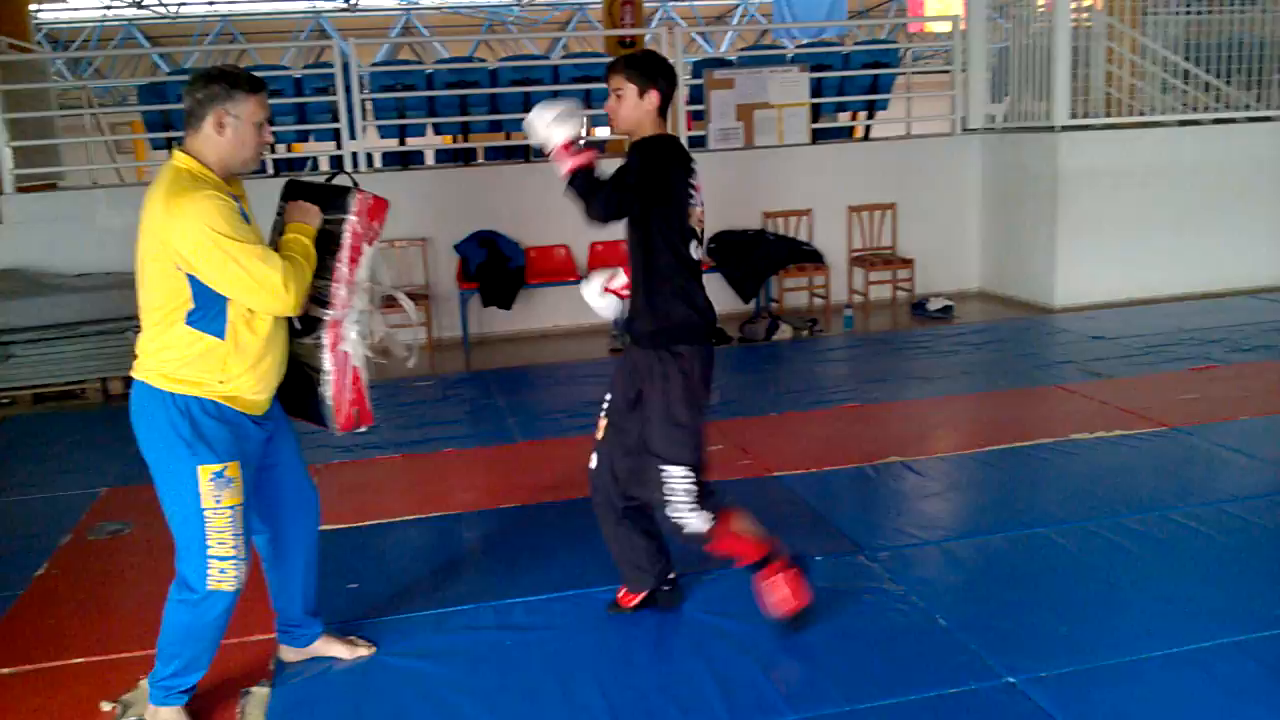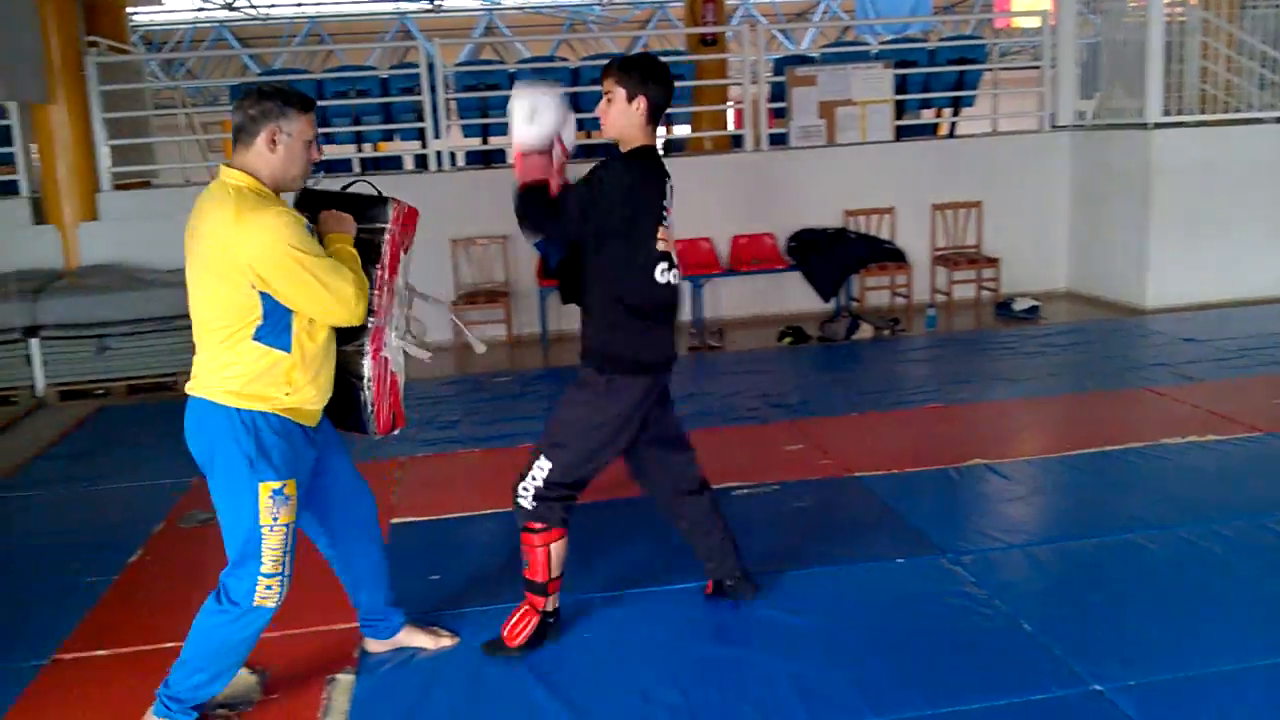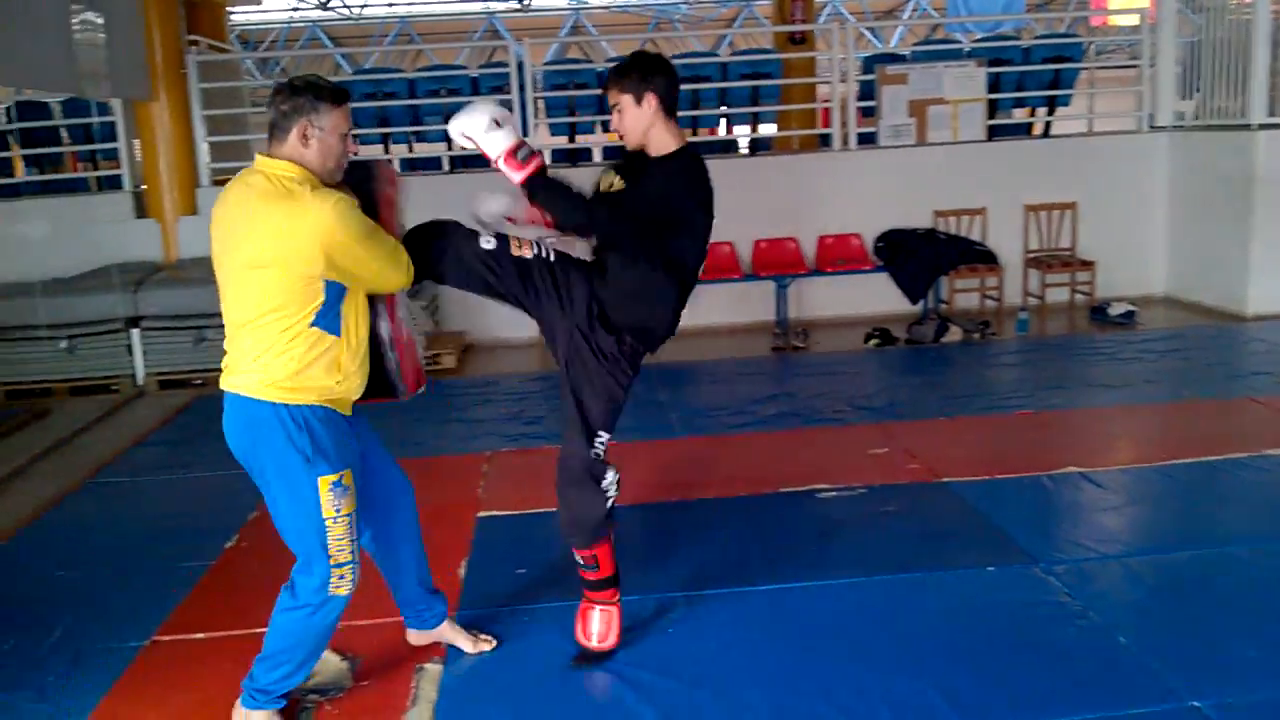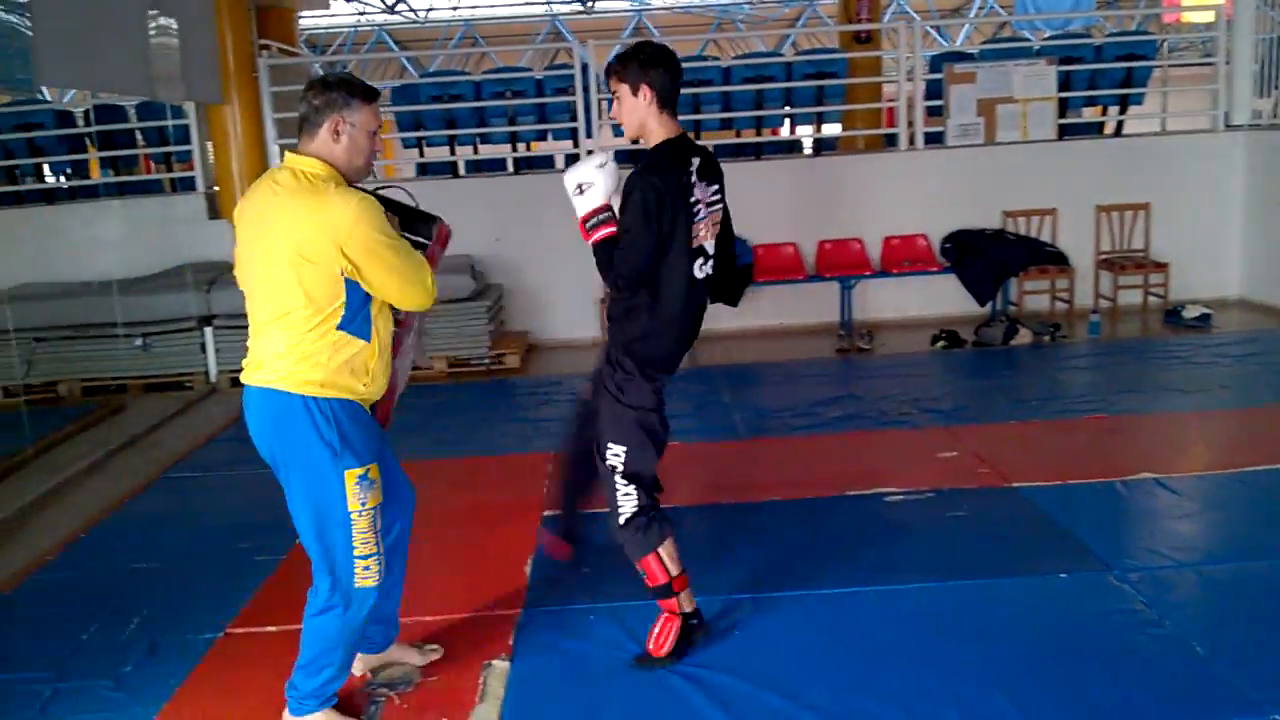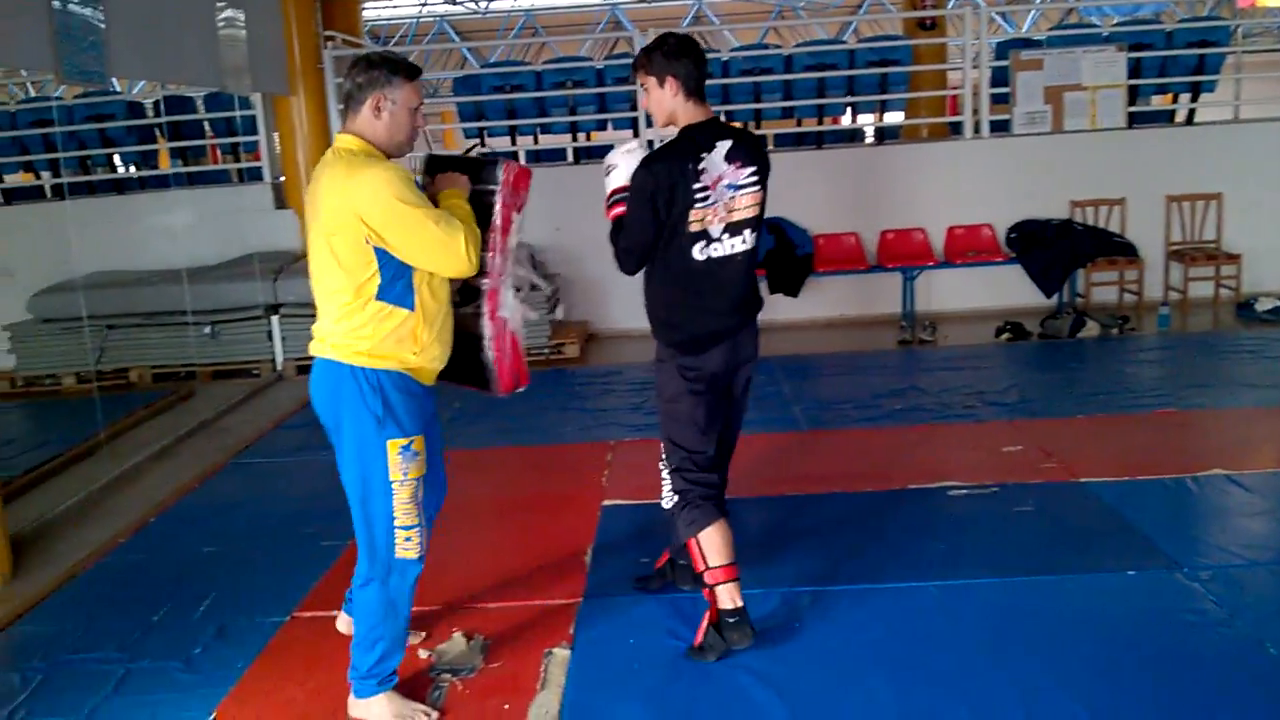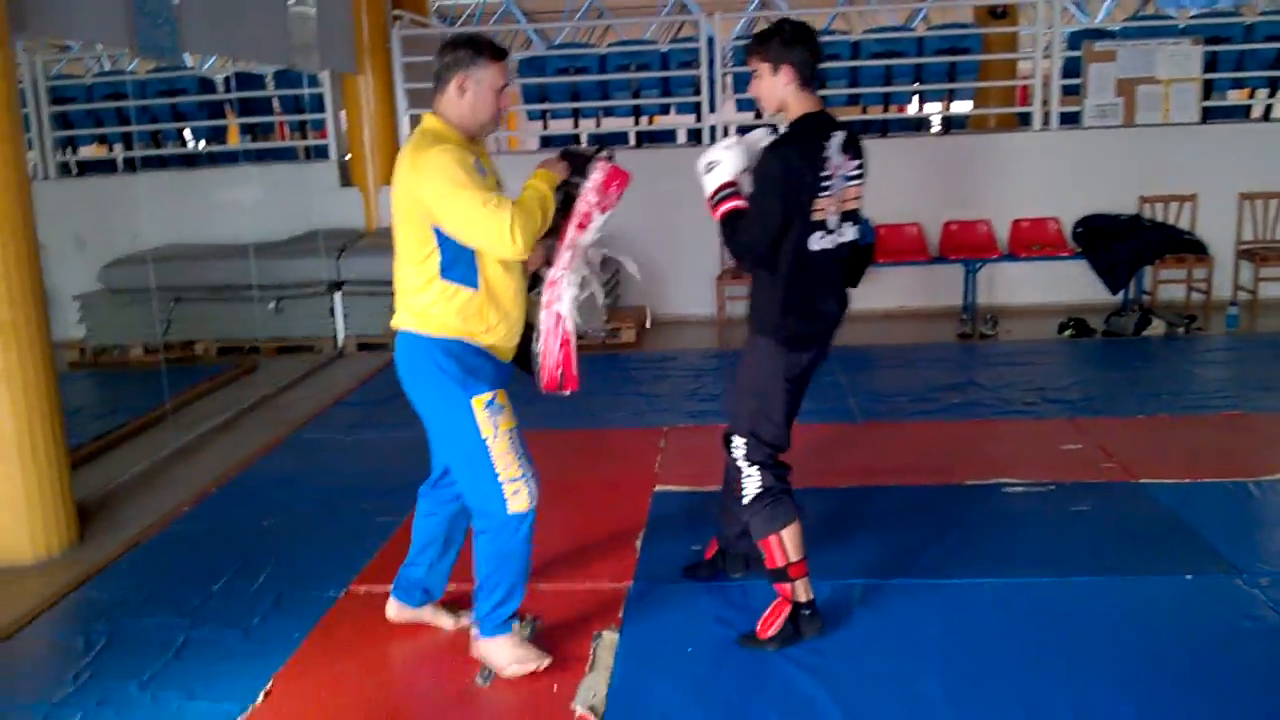
dt=0.3s
person 1, frame 1
left shoulder: (216, 190)
right shoulder: (192, 206)
right elbow: (282, 290)
left wrist: (293, 234)
right wrist: (303, 230)
left hip: (244, 400)
right hip: (188, 410)
left knee: (291, 513)
right knee: (215, 567)
left ankle: (299, 635)
person 1, frame 2
left shoulder: (227, 200)
right shoulder: (262, 223)
right elbow: (348, 303)
left wrist: (322, 240)
right wrist: (340, 239)
left hip: (286, 413)
right hip: (244, 425)
left knee: (352, 514)
right knee: (258, 585)
left ankle: (383, 627)
person 1, frame 3
left shoulder: (231, 196)
right shoulder: (325, 211)
right elbow: (396, 273)
right wrist: (366, 214)
left hip: (293, 404)
right hip: (288, 416)
left knee: (389, 502)
right knee: (327, 571)
left ankle: (426, 618)
person 1, frame 4
left shoulder: (259, 196)
right shoulder: (347, 209)
right elbow: (418, 291)
right wrist: (391, 240)
left hip: (277, 395)
right hip: (313, 410)
left knee: (393, 505)
right knee: (350, 563)
left ankle: (375, 642)
person 1, frame 5
left shoulder: (341, 169)
right shoulder: (372, 178)
right elbow: (459, 254)
left wrist: (437, 204)
right wrist: (453, 196)
left hip: (382, 374)
right hip: (366, 381)
left knee: (424, 496)
right knee: (396, 533)
left ankle: (364, 609)
person 1, frame 6
left shoulder: (458, 151)
right shoulder: (434, 160)
left elbow: (487, 238)
right elbow: (512, 233)
left wrist: (530, 247)
right wrist: (545, 181)
left hip: (463, 348)
right hip: (442, 352)
left knee: (456, 478)
right knee: (510, 493)
left ankle: (411, 596)
right ankle: (494, 628)
person 2, frame 1
left shoulder: (655, 156)
right shoulder: (665, 158)
left elbow: (612, 207)
left wrist: (567, 152)
right wrist: (623, 284)
left hip: (675, 352)
right hip: (646, 345)
left knee: (683, 498)
right knee: (610, 476)
left ankle: (779, 573)
right ankle: (650, 581)
person 2, frame 2
left shoulder: (620, 178)
right shoulder: (652, 175)
left elbow: (547, 234)
right elbow: (608, 248)
left wrist: (533, 157)
right wrist: (552, 169)
left hip: (617, 368)
right hip: (645, 358)
left knee: (542, 487)
right knee: (674, 475)
left ankle: (539, 611)
right ankle: (730, 576)
person 2, frame 3
left shoulder: (682, 180)
right shoulder: (644, 170)
left elbow: (589, 218)
left wrist: (510, 149)
left hip: (615, 339)
right hip: (579, 295)
left knee: (584, 476)
right knee: (449, 243)
left ankle: (603, 600)
person 2, frame 4
left shoulder: (658, 181)
right shoulder: (699, 164)
left elbow: (623, 276)
right elbow: (726, 270)
left wrist: (594, 210)
left hip: (639, 353)
right hip: (651, 337)
left knee: (628, 486)
right knee: (588, 428)
left ankle: (681, 613)
right ankle: (569, 534)
person 2, frame 5
left shoulder: (663, 166)
right shoulder: (749, 150)
left elbow: (631, 256)
left wrist: (620, 190)
left hip: (687, 339)
right hip: (738, 330)
left knee: (686, 470)
right knee: (708, 452)
left ankle: (729, 613)
right ankle: (689, 555)
person 2, frame 6
left shoulder: (784, 155)
right shoulder: (845, 144)
left elbow: (751, 251)
left wrist: (724, 189)
left hip: (782, 328)
right hip: (818, 319)
left knee: (755, 457)
right knee: (752, 439)
left ankle: (798, 602)
right ankle: (734, 544)
